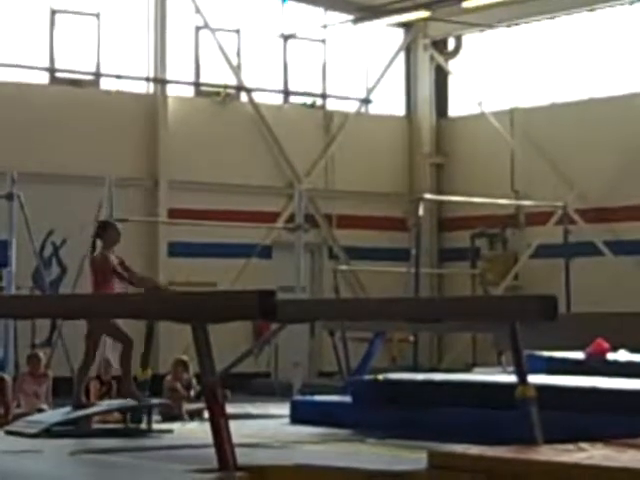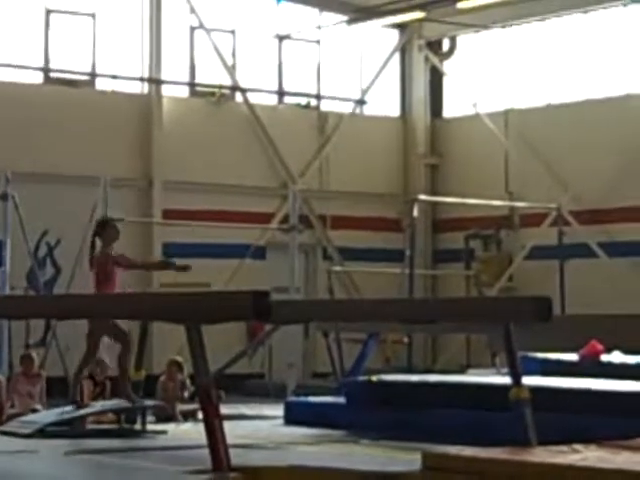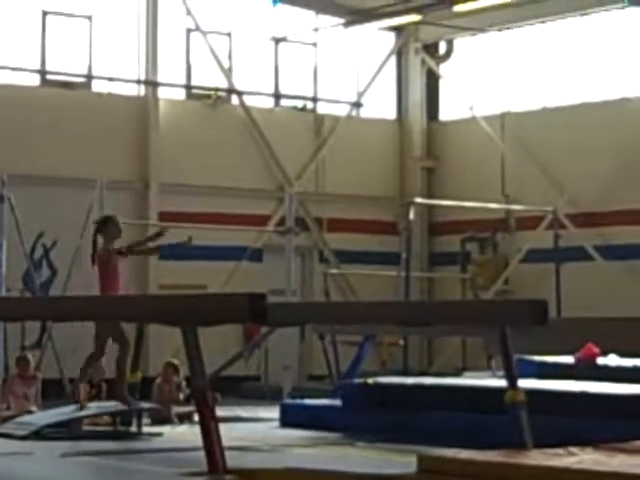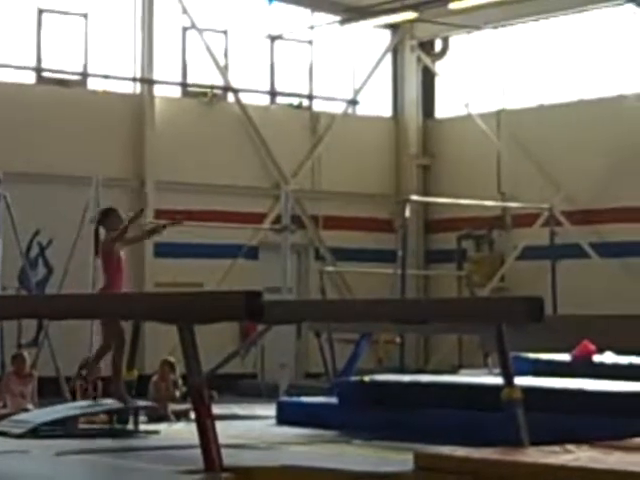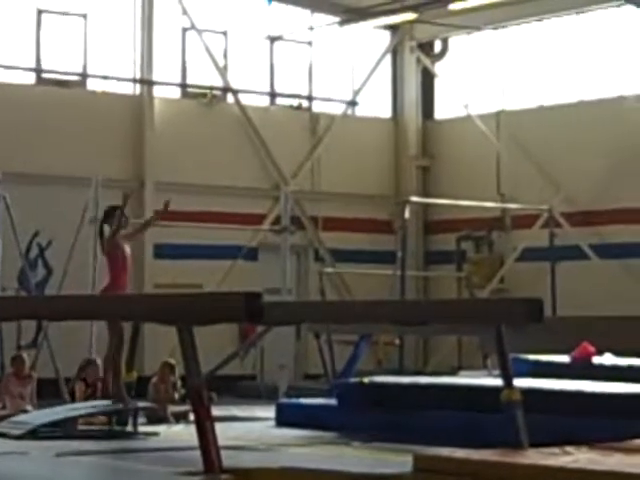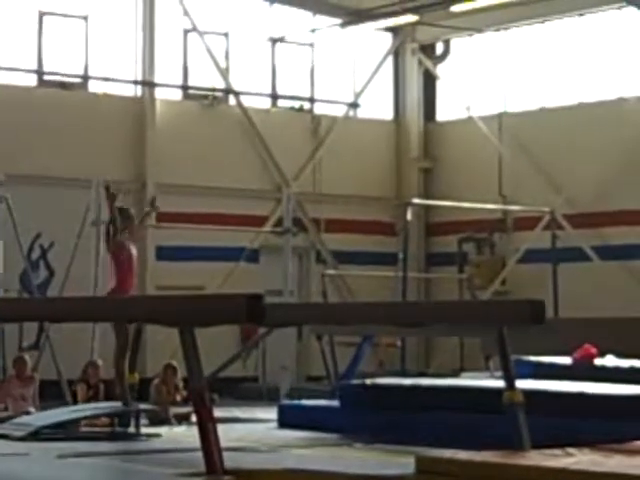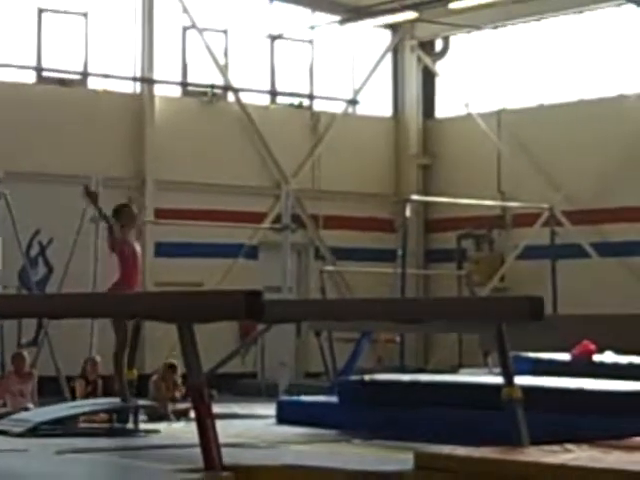
dt=0.1s
person 1, frame 1
left shoulder: (113, 257)
right shoulder: (102, 258)
left elbow: (133, 274)
right elbow: (124, 278)
left wrist: (155, 285)
right wrist: (151, 286)
left knee: (90, 356)
right knee: (127, 342)
left ankle: (77, 398)
right ankle: (128, 387)
person 1, frame 2
left shoulder: (110, 254)
right shoulder: (102, 254)
left elbow: (137, 264)
right elbow: (131, 264)
left wrist: (166, 265)
right wrist: (163, 265)
left knee: (91, 353)
right knee: (125, 341)
right ankle: (124, 387)
person 1, frame 3
left shoulder: (114, 251)
right shoulder: (106, 251)
left elbow: (143, 251)
right elbow: (130, 250)
right wrist: (153, 238)
left knee: (99, 352)
right knee: (123, 344)
left ankle: (80, 389)
right ankle: (121, 390)
person 1, frame 4
left shoulder: (118, 243)
right shoulder: (108, 242)
left elbow: (141, 236)
right elbow: (121, 233)
left wrist: (165, 226)
right wrist: (135, 218)
left knee: (109, 343)
right knee: (118, 341)
right ankle: (117, 387)
person 1, frame 5
left shoulder: (122, 239)
right shoulder: (111, 240)
left elbow: (141, 228)
right elbow: (115, 226)
left wrist: (160, 213)
right wrist: (122, 208)
left hip: (119, 296)
right hip: (112, 296)
left knee: (116, 342)
right knee: (118, 341)
left ankle: (109, 385)
right ankle: (117, 389)
person 1, frame 6
left shoulder: (128, 240)
right shoulder: (117, 241)
left elbow: (139, 224)
right elbow: (115, 224)
left wrist: (151, 209)
right wrist: (111, 204)
left hip: (126, 297)
right hip: (118, 298)
left knee: (123, 343)
right knee: (123, 343)
left ankle: (122, 389)
right ankle: (123, 391)
person 1, frame 7
left shoulder: (131, 237)
right shoulder: (120, 237)
left elbow: (131, 224)
right elbow: (110, 222)
left wrist: (132, 210)
right wrist: (96, 205)
left hip: (129, 294)
right hip: (120, 294)
left knee: (125, 340)
right knee: (122, 341)
left ankle: (121, 383)
right ankle: (121, 386)
